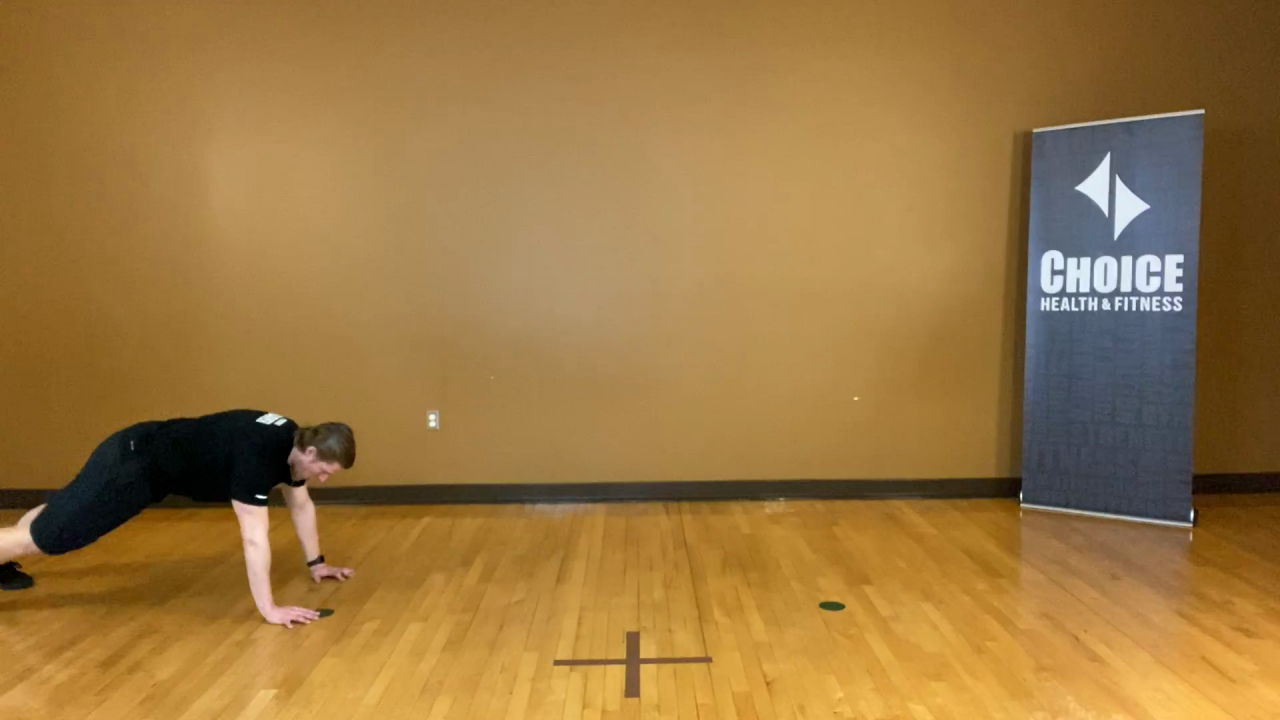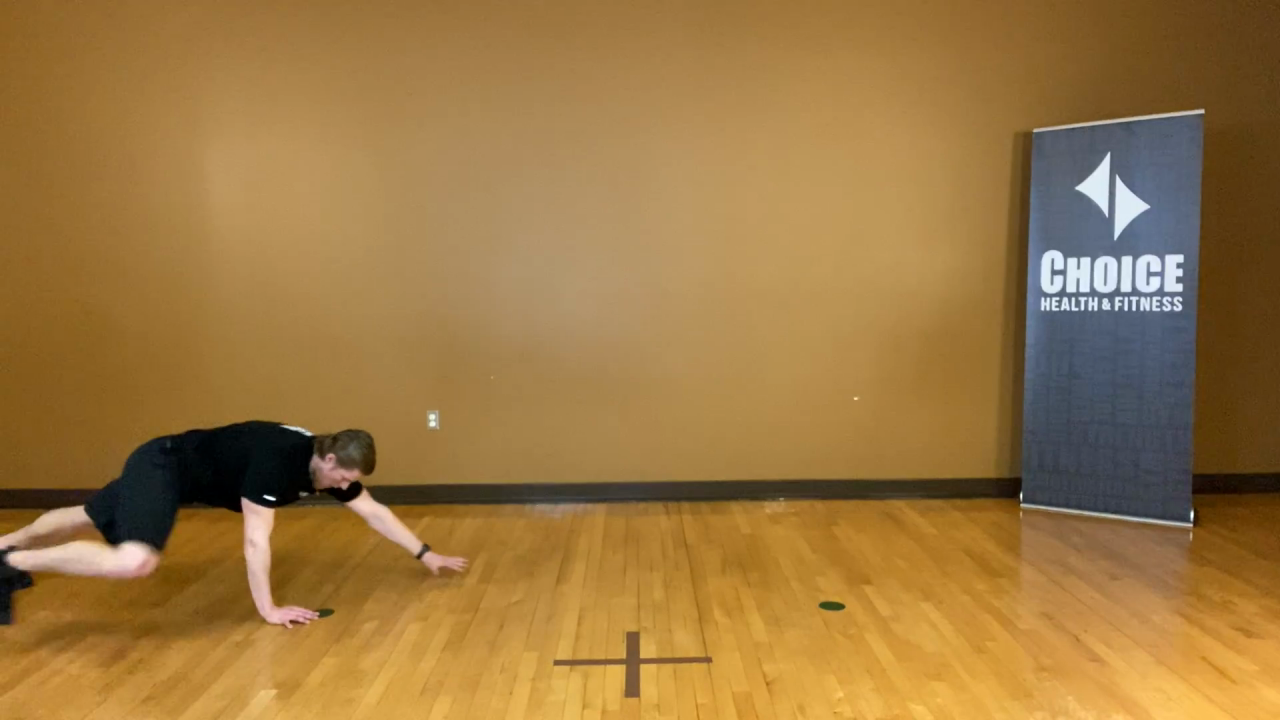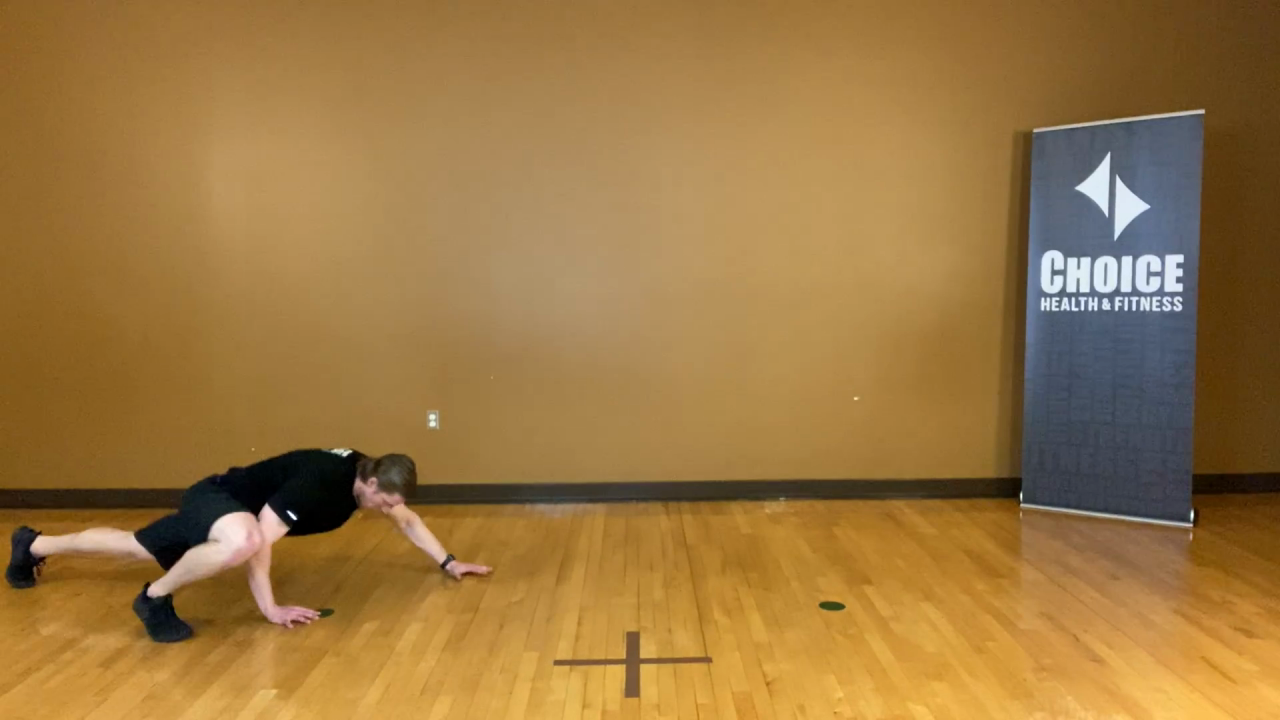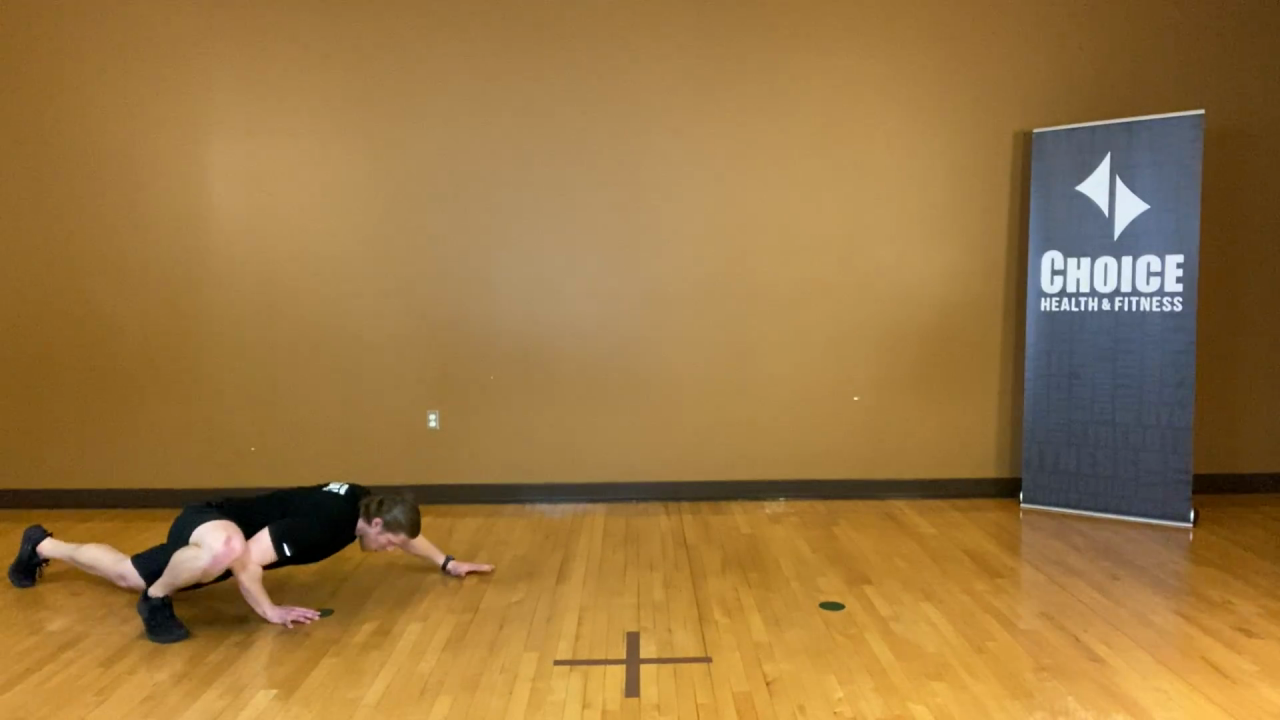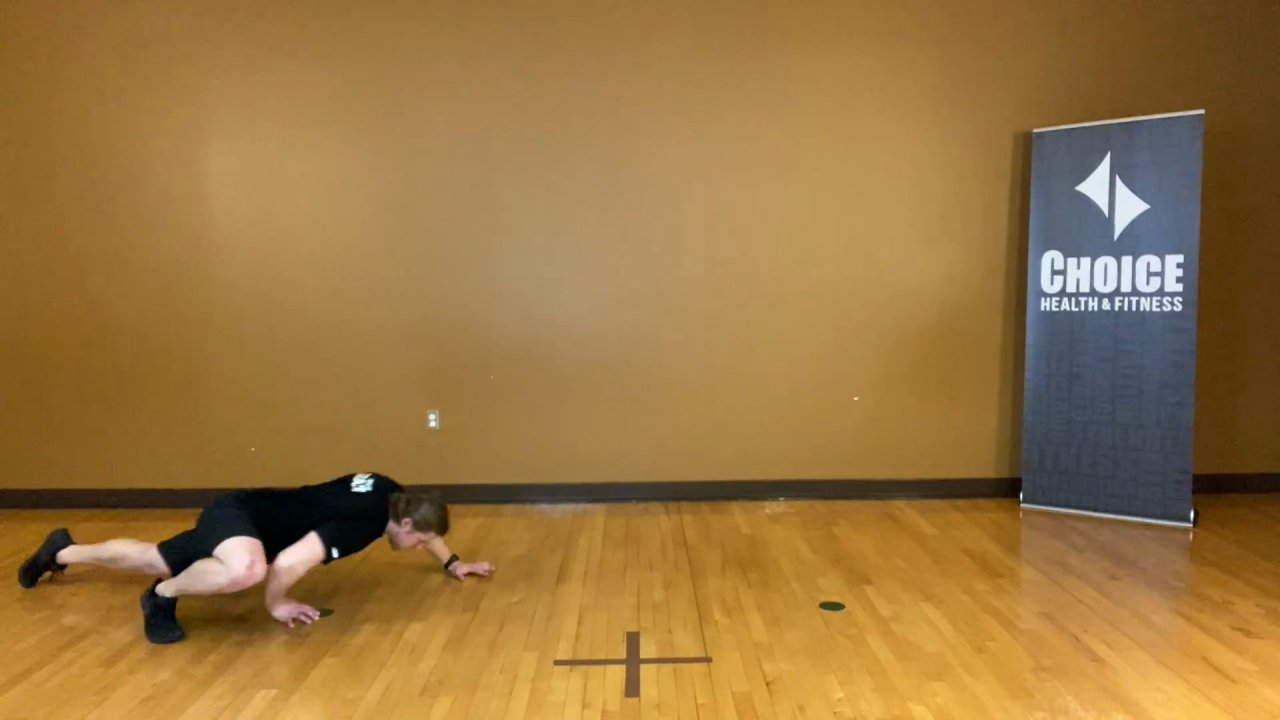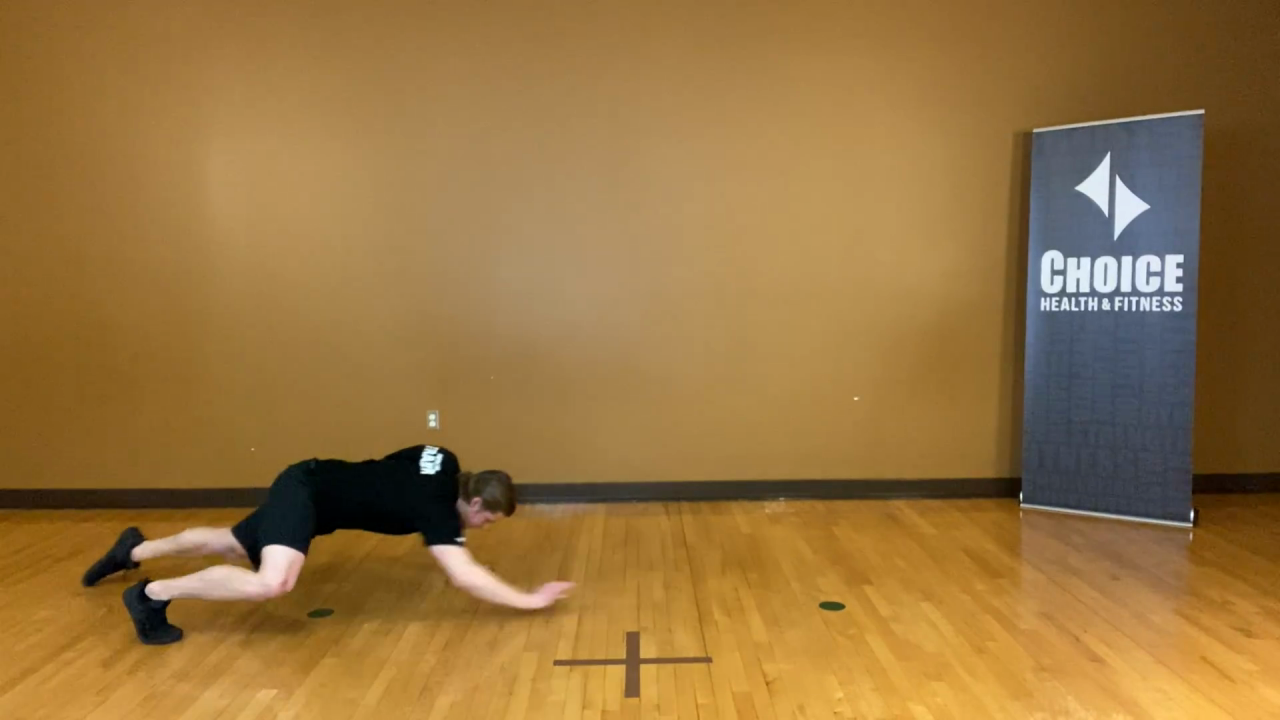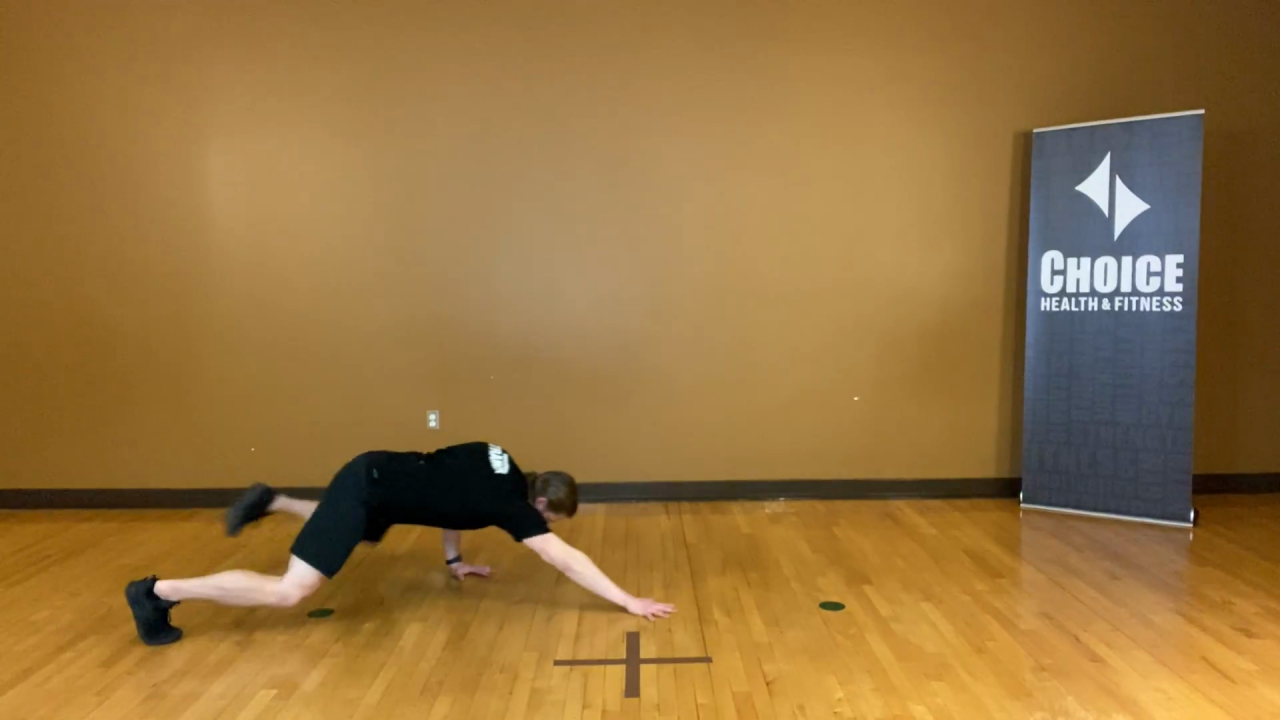
dt=0.4s
person 1, frame 1
left shoulder: (292, 442)
right shoulder: (258, 455)
left elbow: (301, 505)
right elbow: (254, 538)
left wrist: (315, 562)
right wrist: (269, 610)
left hip: (146, 457)
right hip: (131, 464)
left knee: (60, 516)
right knee: (39, 536)
person 1, frame 2
left shoulder: (328, 462)
right shoulder: (275, 461)
left elbow: (374, 512)
right elbow: (256, 541)
left wrist: (426, 554)
right wrist: (267, 609)
left hip: (172, 470)
right hip: (162, 466)
left knee: (89, 518)
right knee: (134, 561)
person 1, frame 3
left shoulder: (368, 478)
right shoulder: (317, 484)
left elbow: (408, 520)
right elbow: (257, 544)
left wrist: (448, 562)
right wrist: (270, 609)
left hip: (222, 506)
right hip: (211, 499)
left knee: (133, 548)
right knee: (244, 539)
left ankle: (32, 546)
right ankle: (156, 597)
person 1, frame 4
left shoulder: (364, 505)
right shoulder: (321, 524)
left elbow: (404, 533)
right elbow: (243, 559)
left wrist: (448, 563)
right wrist: (269, 611)
left hip: (213, 536)
right hip: (202, 528)
left knee: (125, 573)
right knee: (226, 546)
left ankle: (42, 545)
right ankle: (156, 601)
person 1, frame 5
left shoulder: (390, 495)
right shoulder: (359, 521)
left elbow: (421, 525)
right elbow: (286, 563)
left wrist: (452, 562)
right wrist: (276, 605)
left hip: (246, 513)
right hip: (236, 517)
left knee: (149, 559)
right knee: (248, 569)
left ankle: (61, 552)
right ankle: (162, 597)
person 1, frame 6
left shoulder: (447, 464)
right shoulder: (437, 507)
right elbow: (465, 574)
right wrist: (528, 598)
left hip: (314, 485)
right hip: (303, 492)
left knee: (229, 543)
right knee: (272, 583)
left ankle: (135, 551)
right ankle: (151, 595)
person 1, frame 7
left shoulder: (494, 461)
right shoulder: (510, 502)
right elbow: (564, 557)
left wrist: (454, 561)
right wrist: (628, 601)
left hip: (370, 472)
right hip: (365, 495)
left knee: (343, 542)
right knee: (289, 592)
left ankle: (273, 501)
right ankle: (157, 592)
